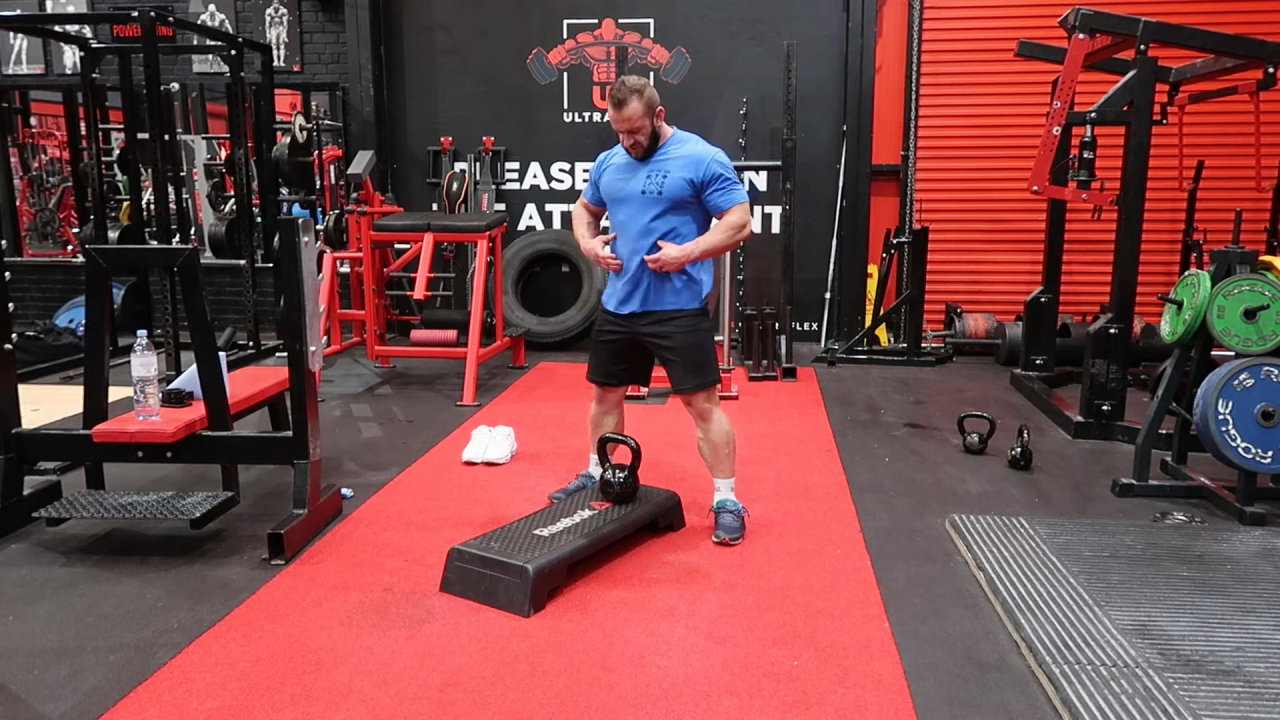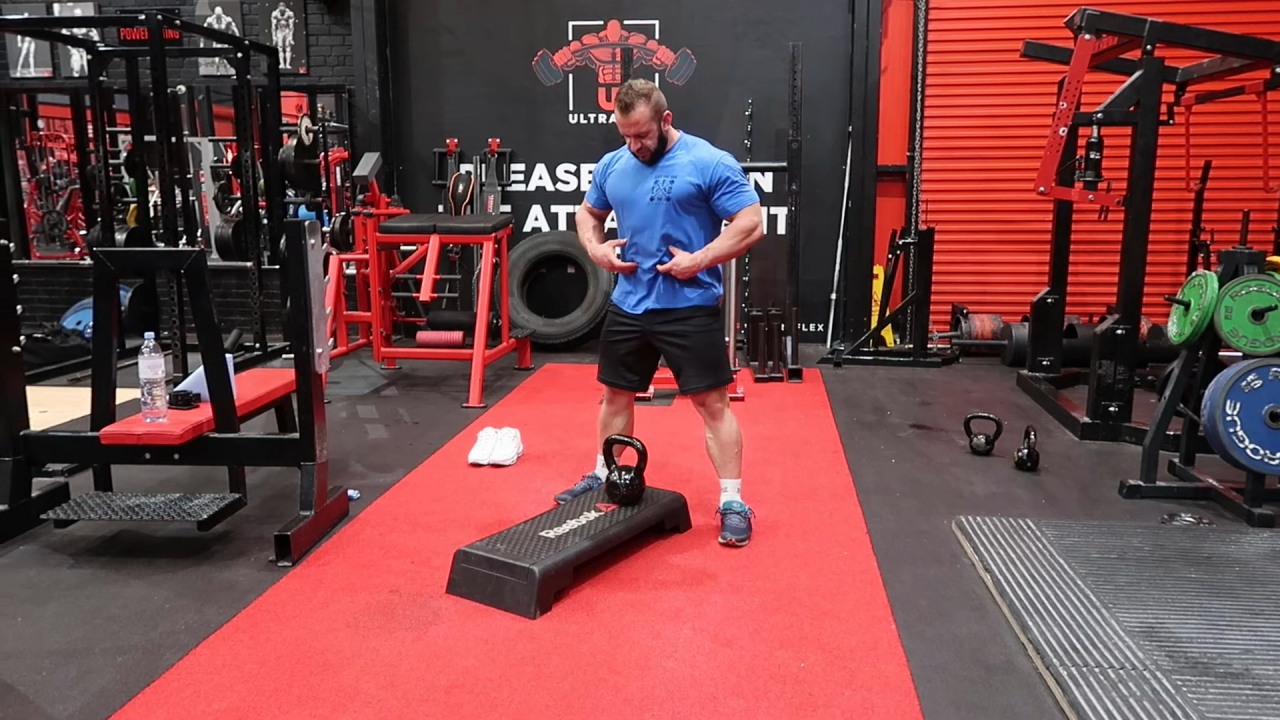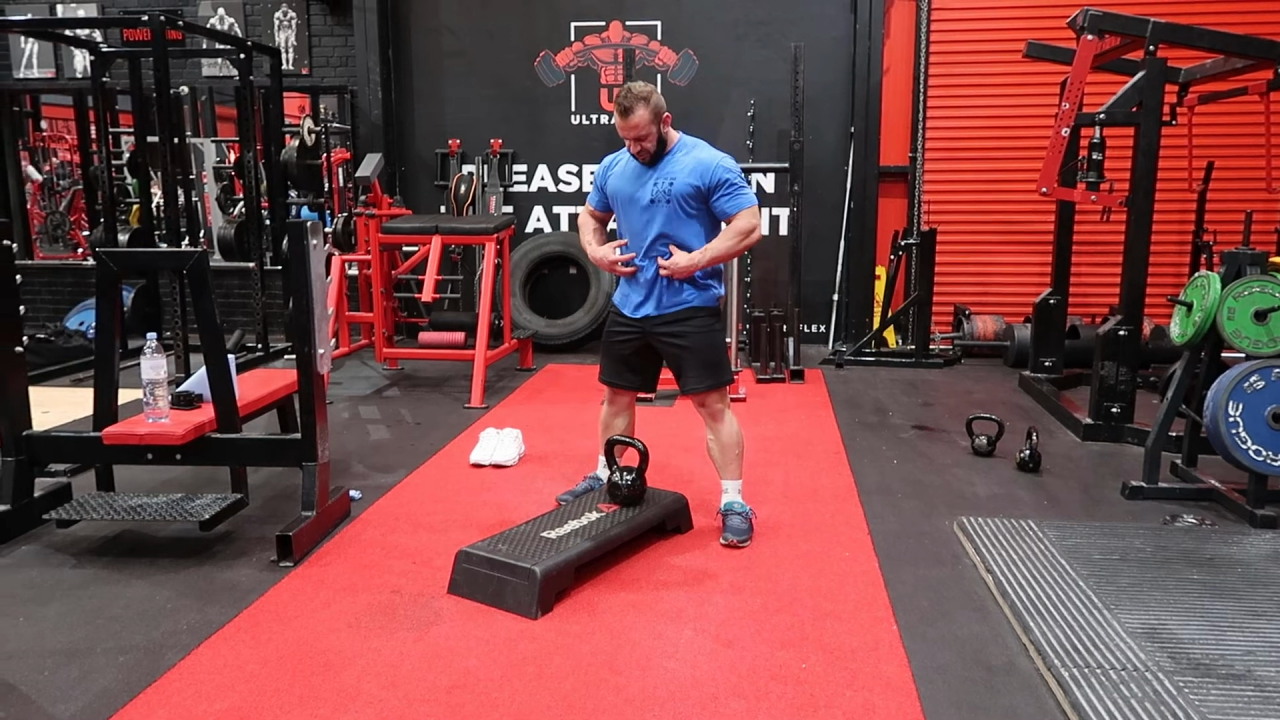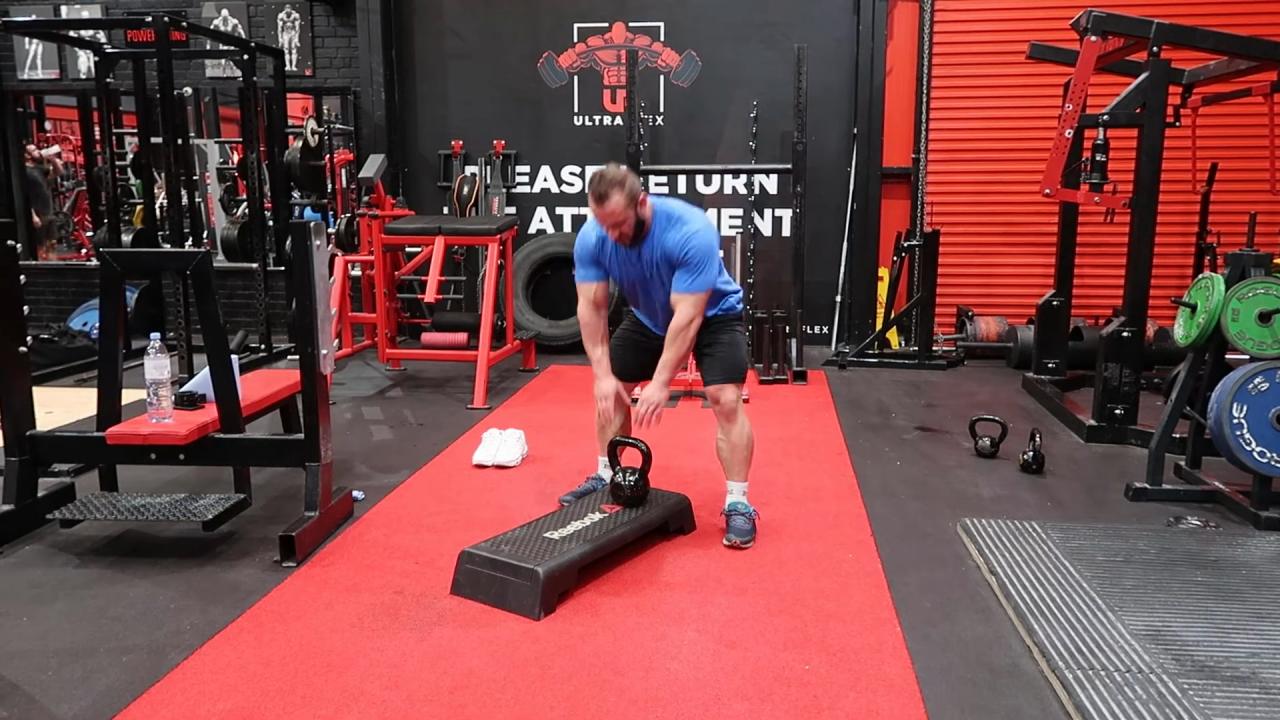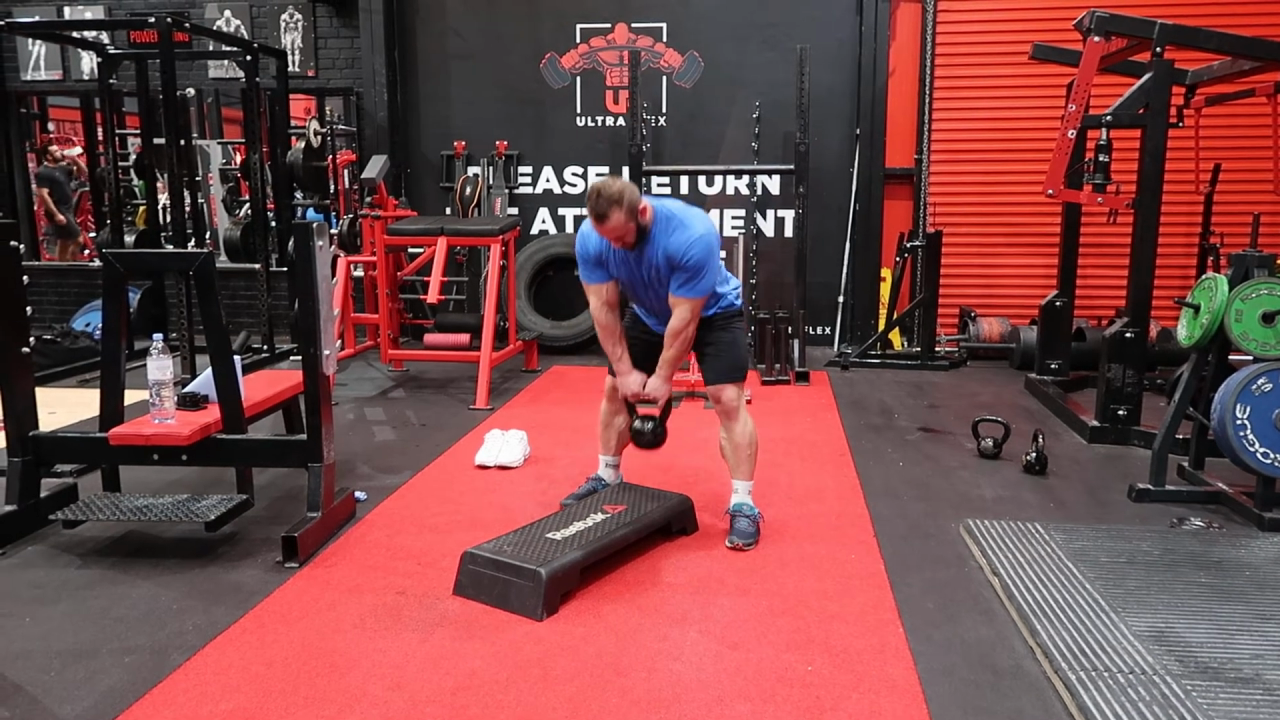
dt=0.5s
person 1, frame 1
left shoulder: (703, 160)
right shoulder: (608, 163)
left elbow: (740, 222)
right elbow: (585, 208)
left wrist: (685, 253)
right wrist: (588, 242)
left hip: (679, 307)
right hip: (618, 304)
left knee: (702, 403)
right knee: (605, 393)
left ankle: (726, 500)
right ankle: (597, 475)
person 1, frame 2
left shoulder: (710, 163)
right shoulder: (611, 166)
left elbow: (750, 224)
right elbow: (588, 213)
left wrist: (697, 261)
right wrist: (596, 249)
left hip: (690, 307)
right hip: (628, 305)
left knee: (712, 402)
right knee: (616, 394)
left ankle: (732, 502)
right ankle: (603, 476)
person 1, frame 3
left shoulder: (710, 164)
right shoulder: (612, 168)
left elbow: (748, 227)
right elbow: (590, 217)
left wrist: (696, 261)
right wrist: (595, 250)
left hip: (692, 309)
right hip: (629, 307)
left knee: (712, 404)
right knee: (617, 396)
left ankle: (734, 502)
right ankle: (604, 478)
person 1, frame 4
left shoulder: (690, 232)
right shoulder: (591, 238)
left elbow: (688, 318)
right elbow: (591, 307)
left wrist: (661, 386)
right wrist: (602, 376)
left hip: (712, 314)
right hip: (648, 318)
left knee: (726, 399)
right knee: (609, 395)
left ankle: (738, 504)
right ankle: (605, 477)
person 1, frame 5
left shoulder: (692, 235)
right shoulder: (589, 239)
left elbow: (685, 319)
right elbow: (604, 309)
left wrist: (663, 380)
right wrist: (626, 372)
left hip: (712, 311)
right hip: (648, 314)
left knee: (728, 399)
right knee: (615, 389)
left ankle: (743, 505)
right ankle: (607, 478)
